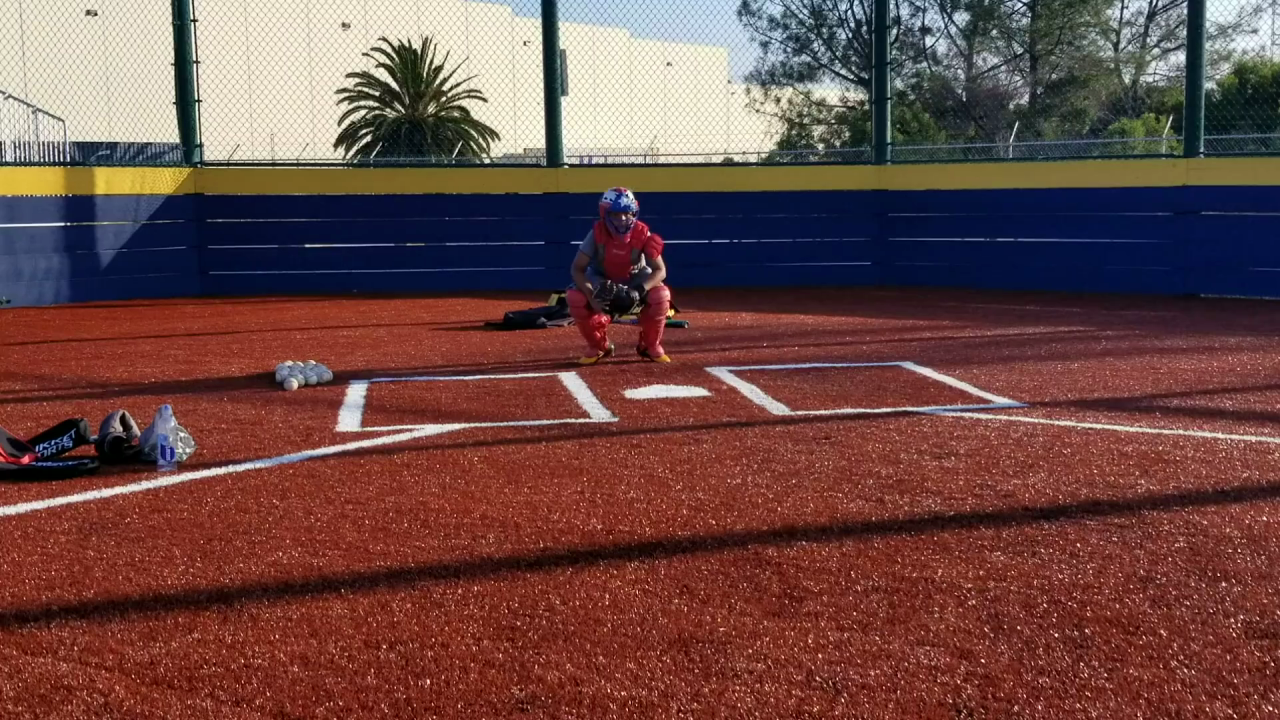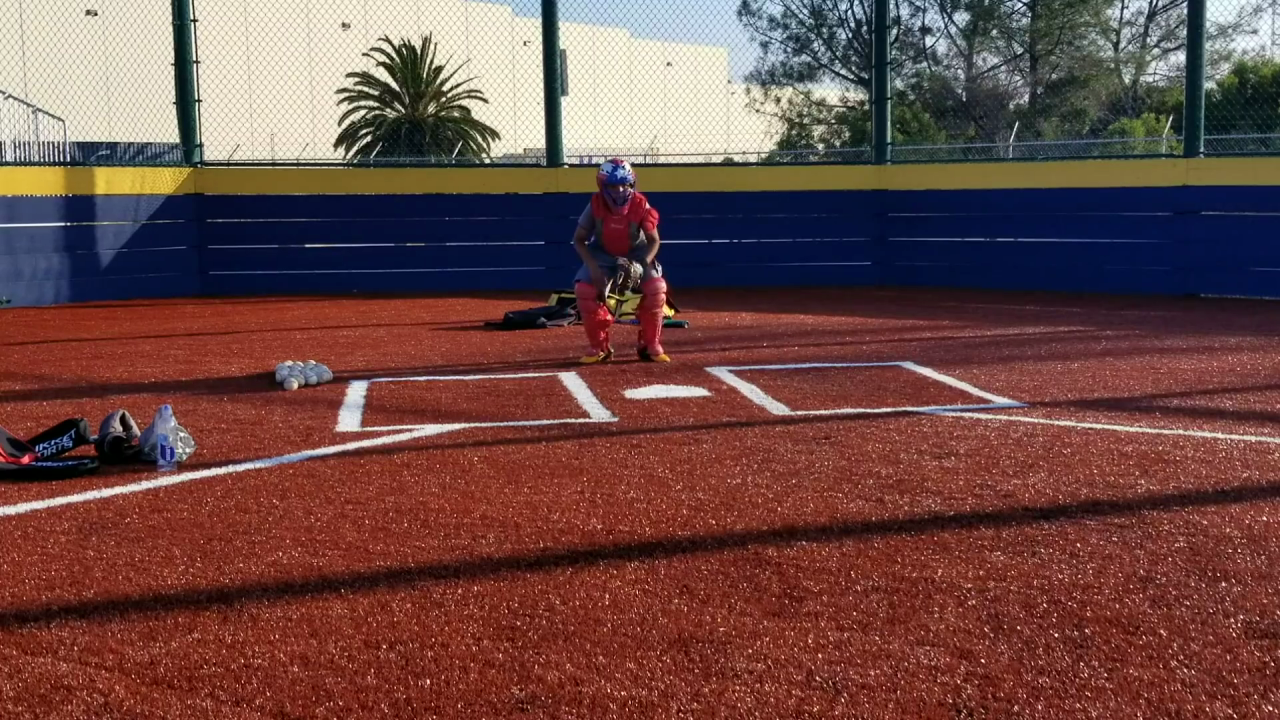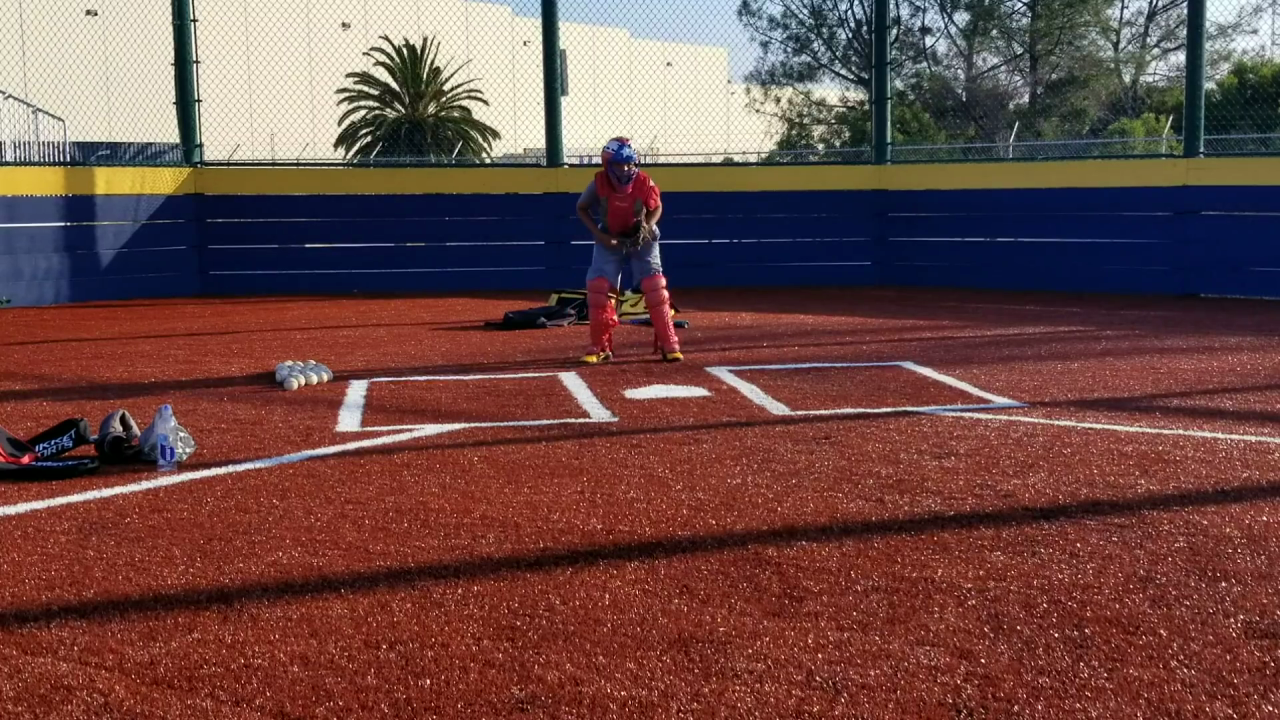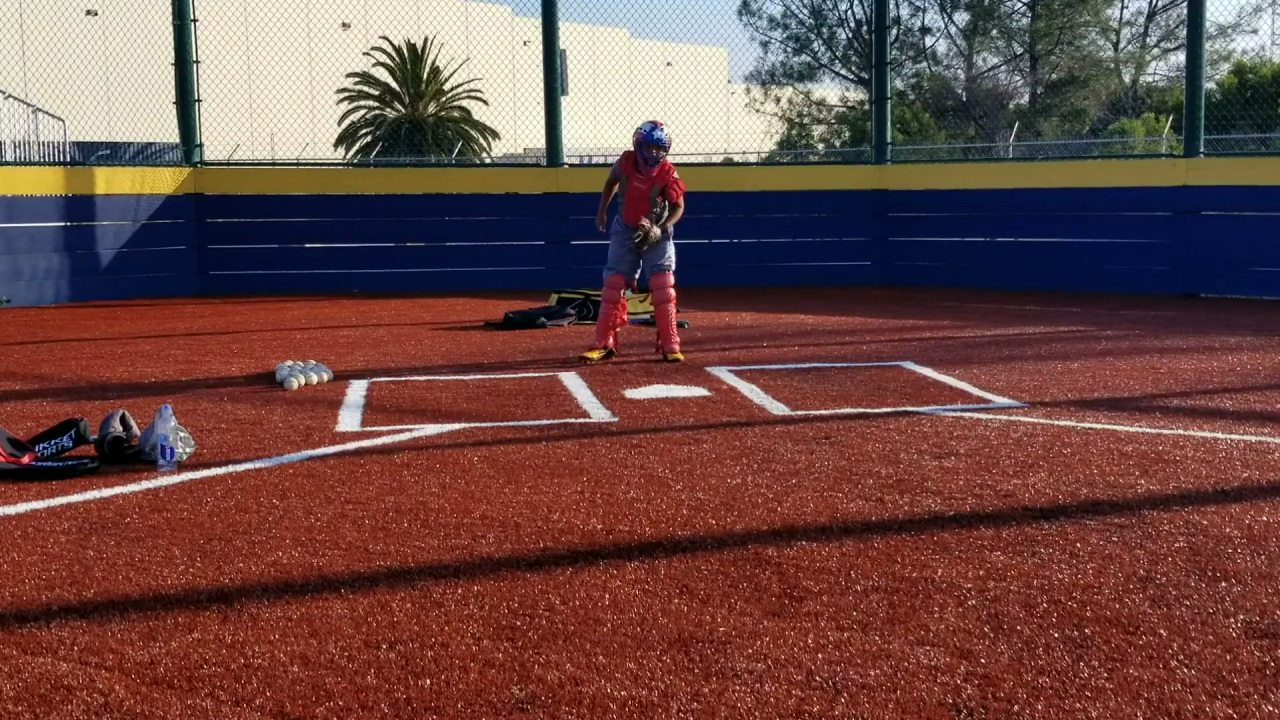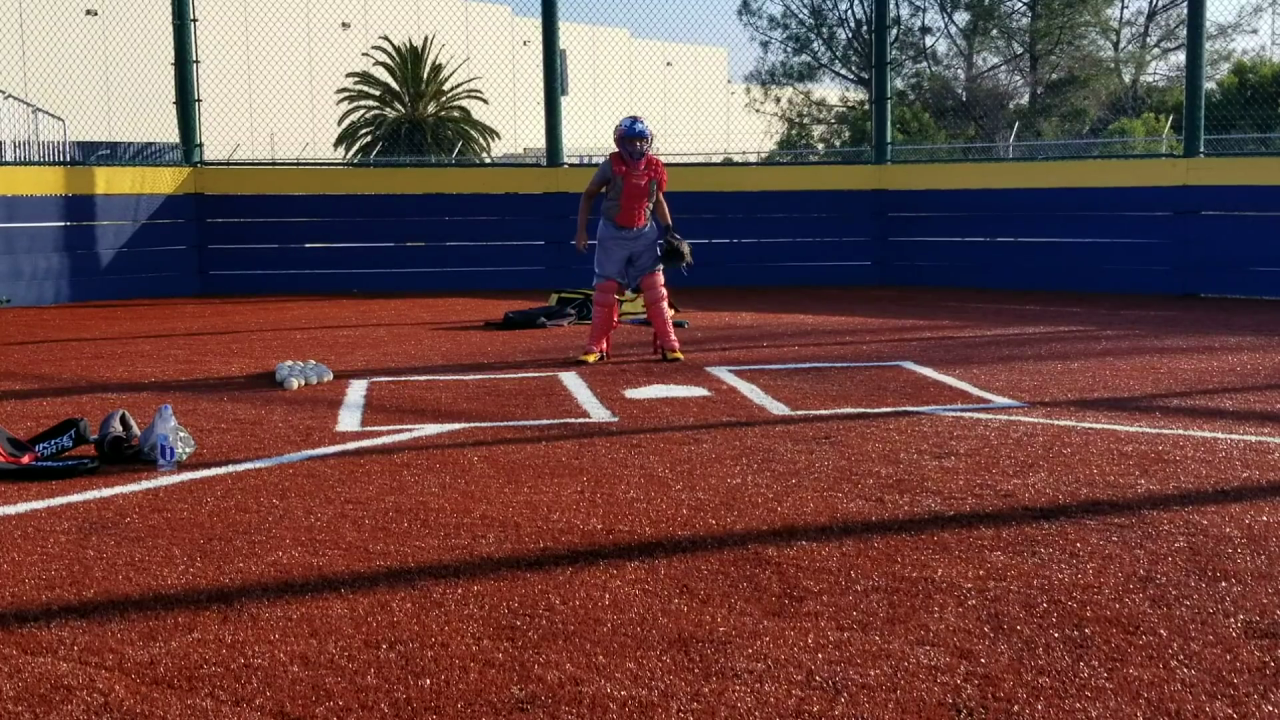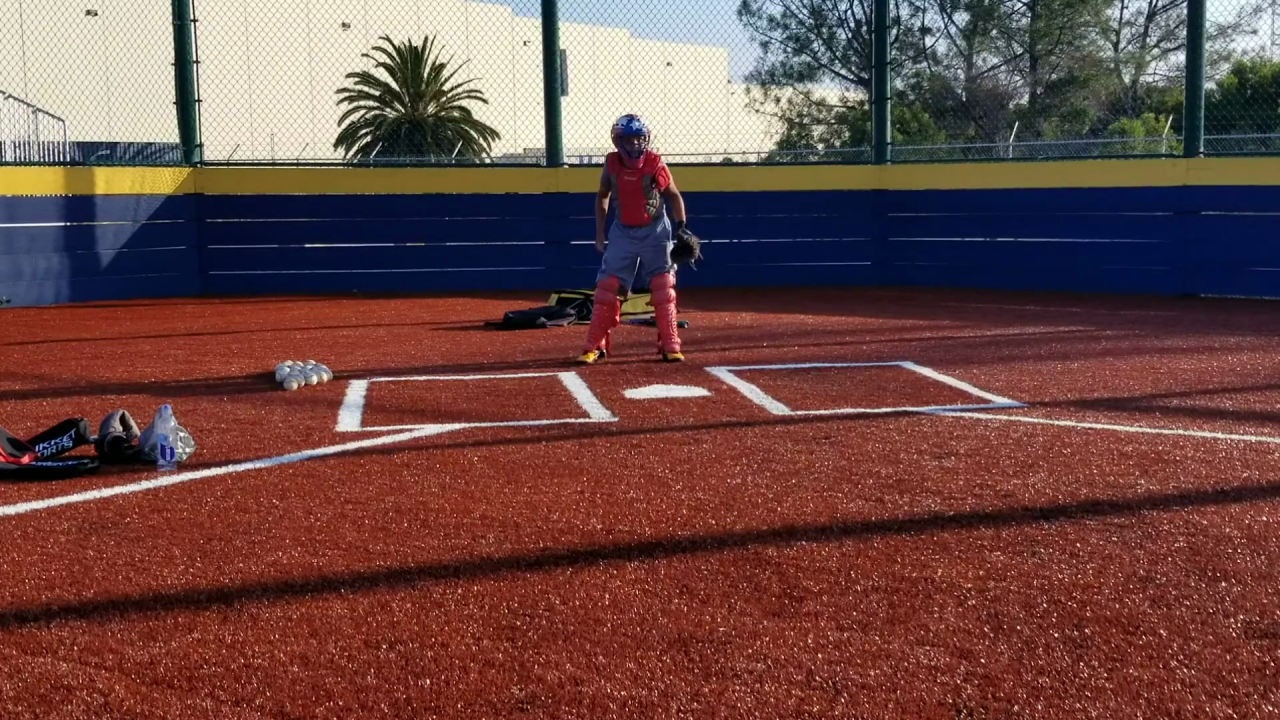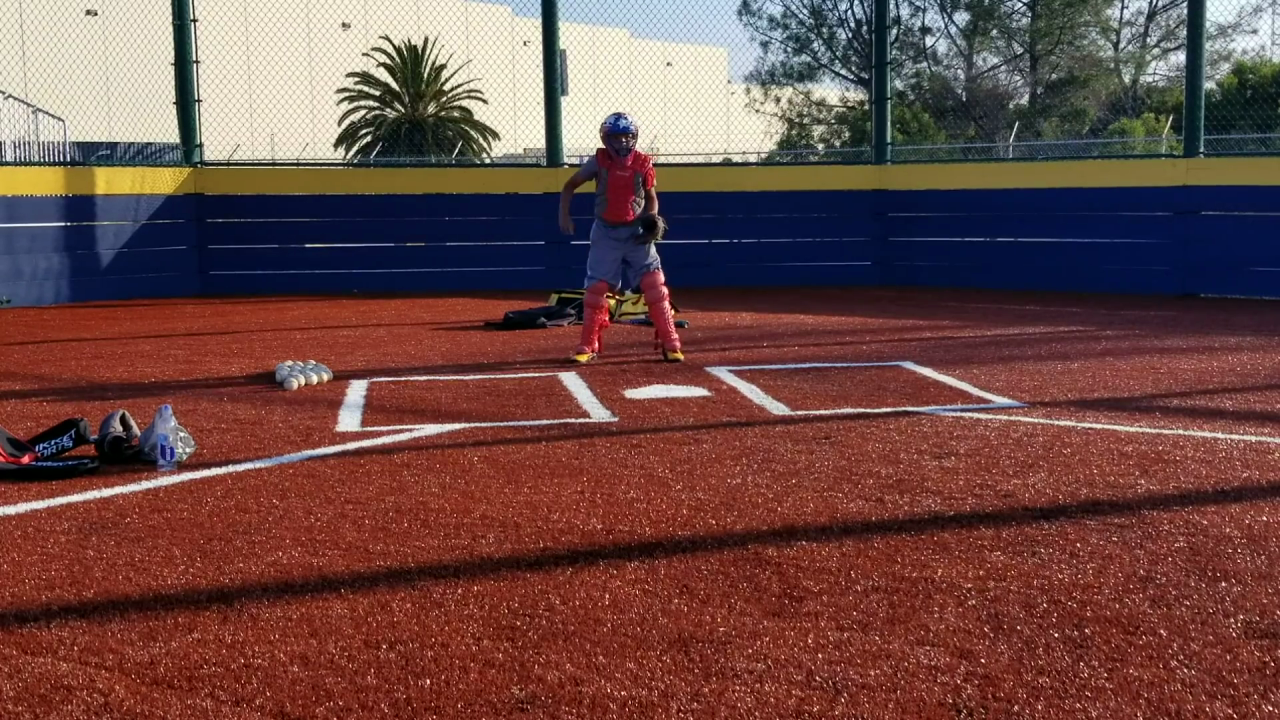
dt=0.4s
person 1, frame 1
left shoulder: (642, 234)
right shoulder: (597, 234)
left elbow: (660, 270)
right elbow: (577, 269)
left wrist: (640, 290)
right wrist: (591, 296)
left hip: (635, 280)
right hip: (602, 281)
left knee: (661, 296)
right knee: (575, 297)
left ankle: (651, 347)
right ankle: (599, 347)
person 1, frame 2
left shoulder: (641, 206)
right shoulder: (595, 206)
left elbow: (654, 240)
right elbow: (579, 239)
left wrist: (641, 266)
right wrist: (592, 267)
left hip: (636, 252)
right hip: (602, 254)
left knee: (656, 288)
right knee: (585, 290)
left ankle: (650, 346)
right ankle: (599, 348)
person 1, frame 3
left shoulder: (645, 184)
right shoulder: (599, 184)
left elbow: (657, 209)
right elbow: (581, 209)
left wrist: (647, 227)
right wrist: (599, 235)
left hip: (641, 238)
right hip: (610, 238)
left knee: (655, 287)
right knee: (598, 288)
left ankle: (669, 346)
right ankle: (599, 348)
person 1, frame 4
left shoulder: (668, 174)
right shoulder: (625, 163)
left elbow: (678, 206)
right elbow: (611, 182)
left wrist: (661, 229)
right wrist: (601, 213)
left hip: (655, 234)
right hip: (624, 230)
left knee: (663, 286)
right knee: (613, 284)
left ankle: (670, 346)
right ankle: (603, 344)
person 1, frame 5
left shoulder: (655, 168)
right shoulder: (611, 165)
left elbow: (658, 201)
right elbow: (589, 195)
left wrist: (670, 231)
right wrist: (581, 229)
left hip: (644, 233)
right hip: (613, 233)
left knee: (654, 288)
right knee: (605, 289)
left ankle: (668, 345)
right ankle: (596, 348)
person 1, frame 6
left shoulder: (655, 164)
right shoulder: (612, 165)
left elbow: (673, 196)
right elbow: (602, 197)
left wrist: (681, 227)
right wrist: (600, 231)
left hip: (655, 231)
right hip: (623, 232)
left knee: (663, 287)
right knee: (607, 286)
left ankle: (670, 346)
right ankle: (595, 346)
person 1, frame 7
left shoulder: (643, 164)
right shoulder: (598, 160)
left elbow: (651, 197)
right elbow: (570, 185)
right wrist: (563, 213)
left hip: (636, 232)
right hip: (605, 232)
left knee: (655, 286)
right knee: (595, 289)
left ankle: (670, 345)
right ankle: (588, 347)
